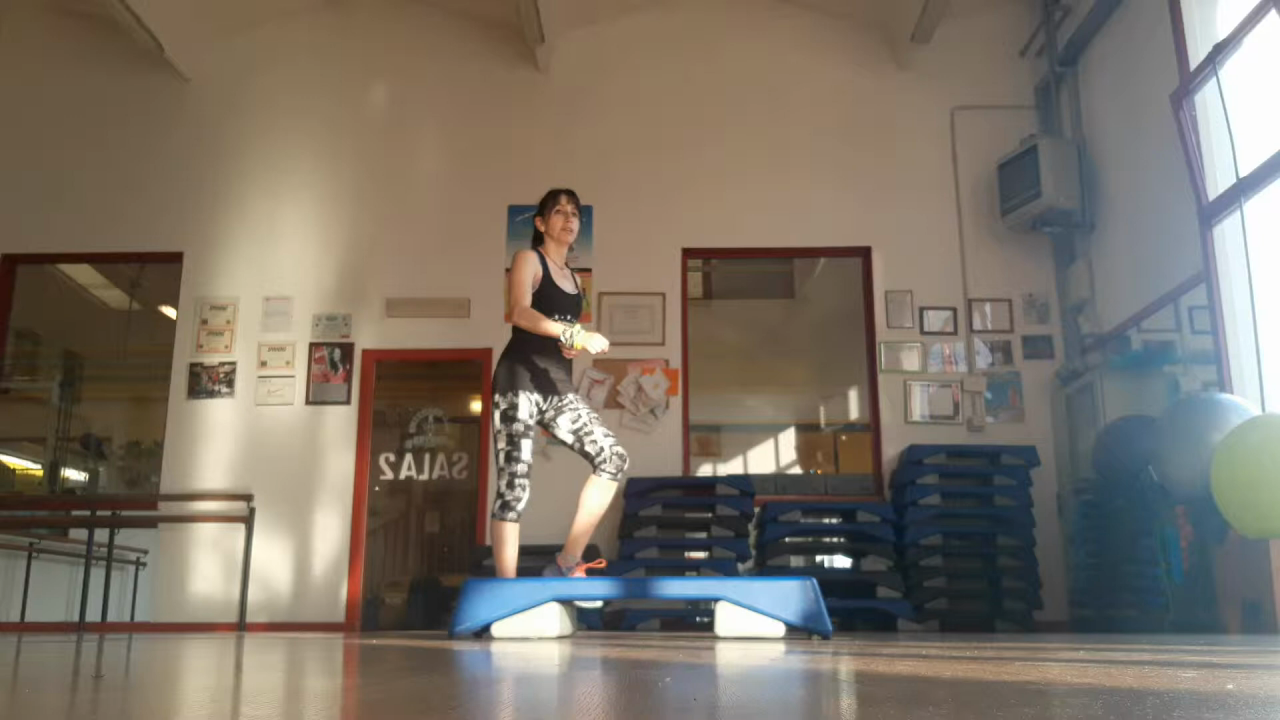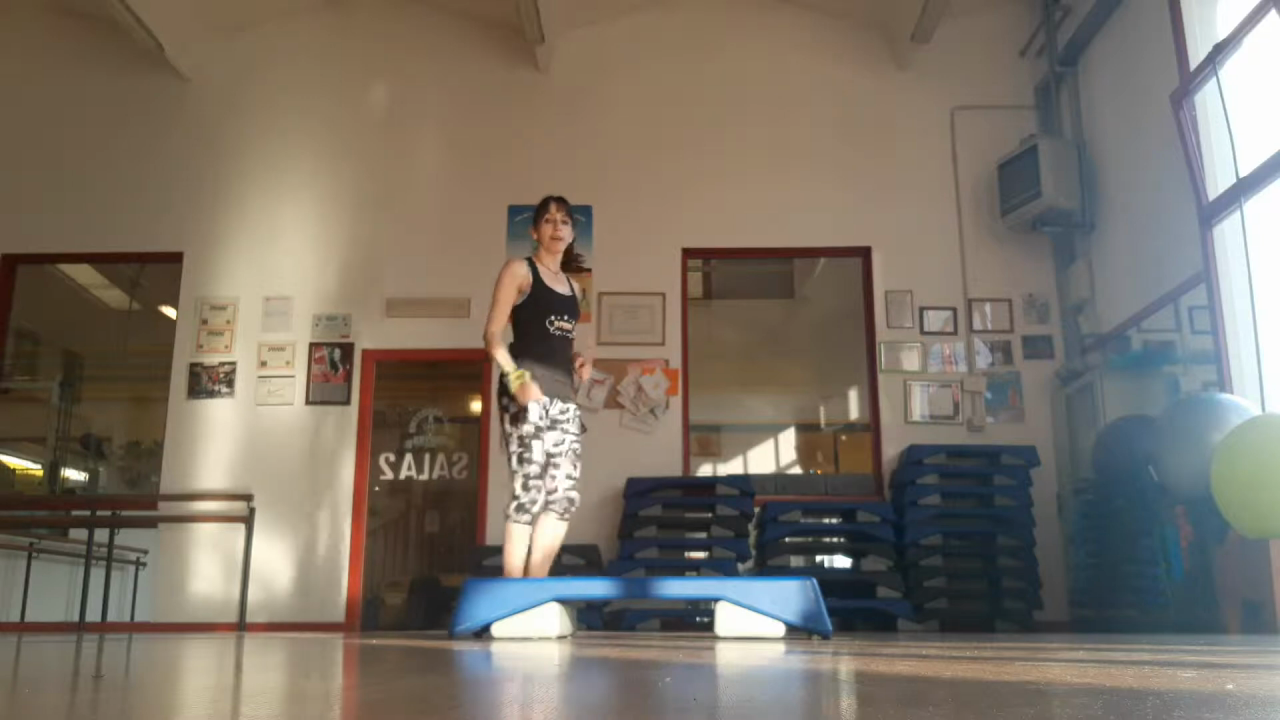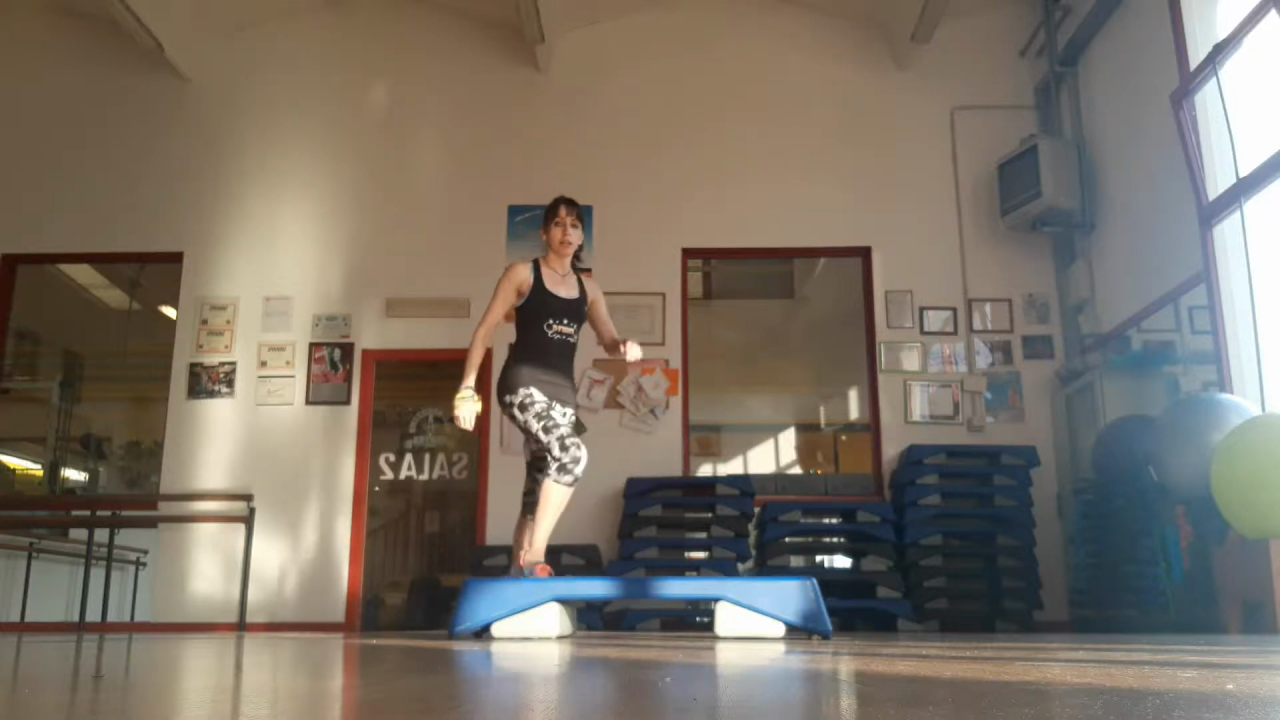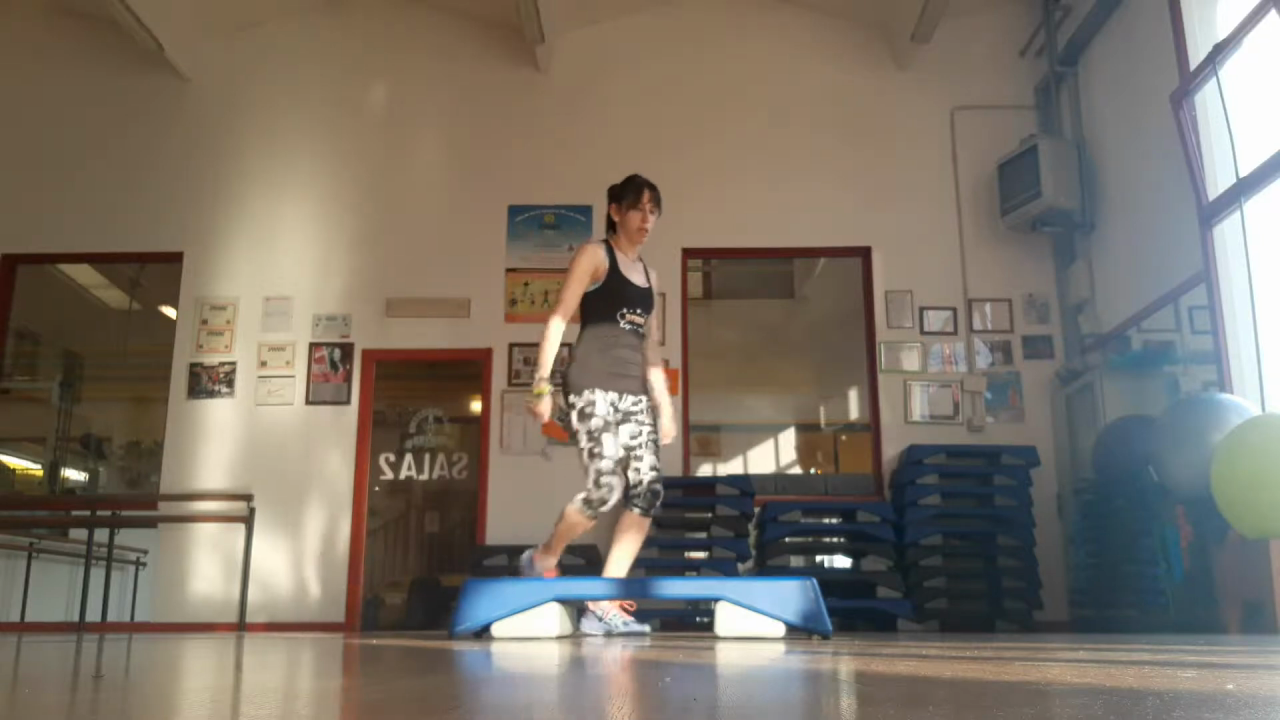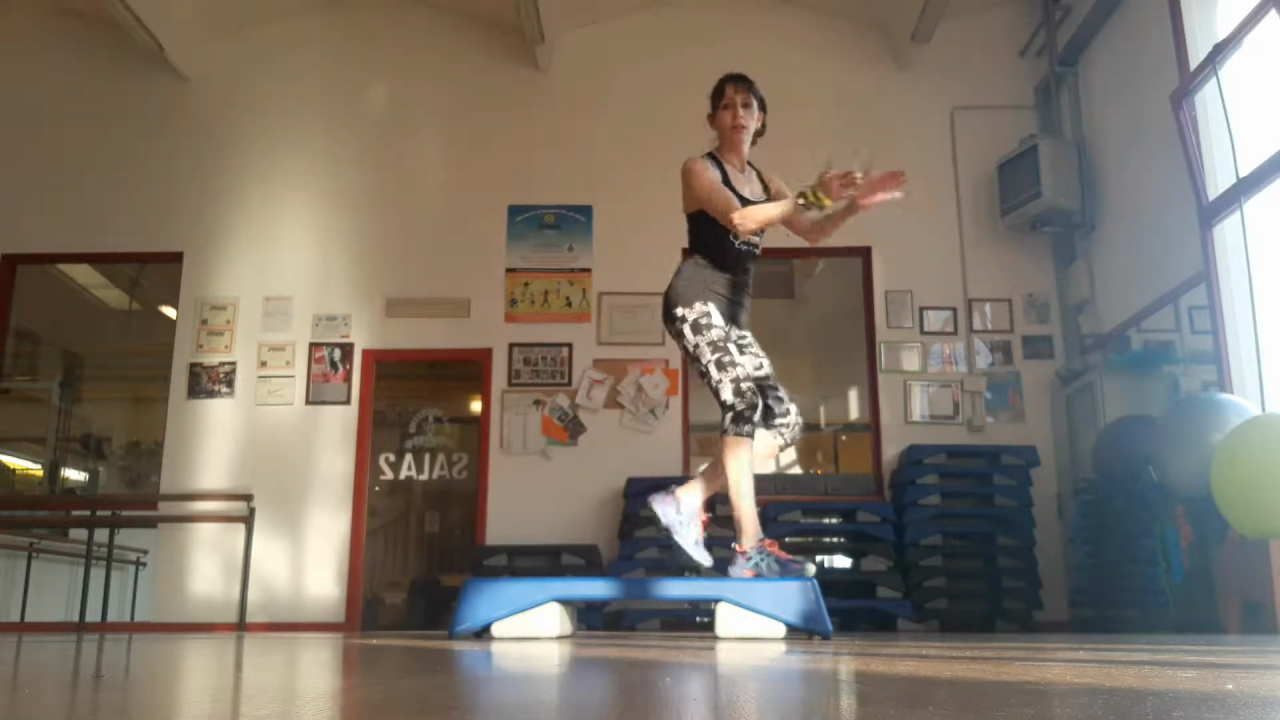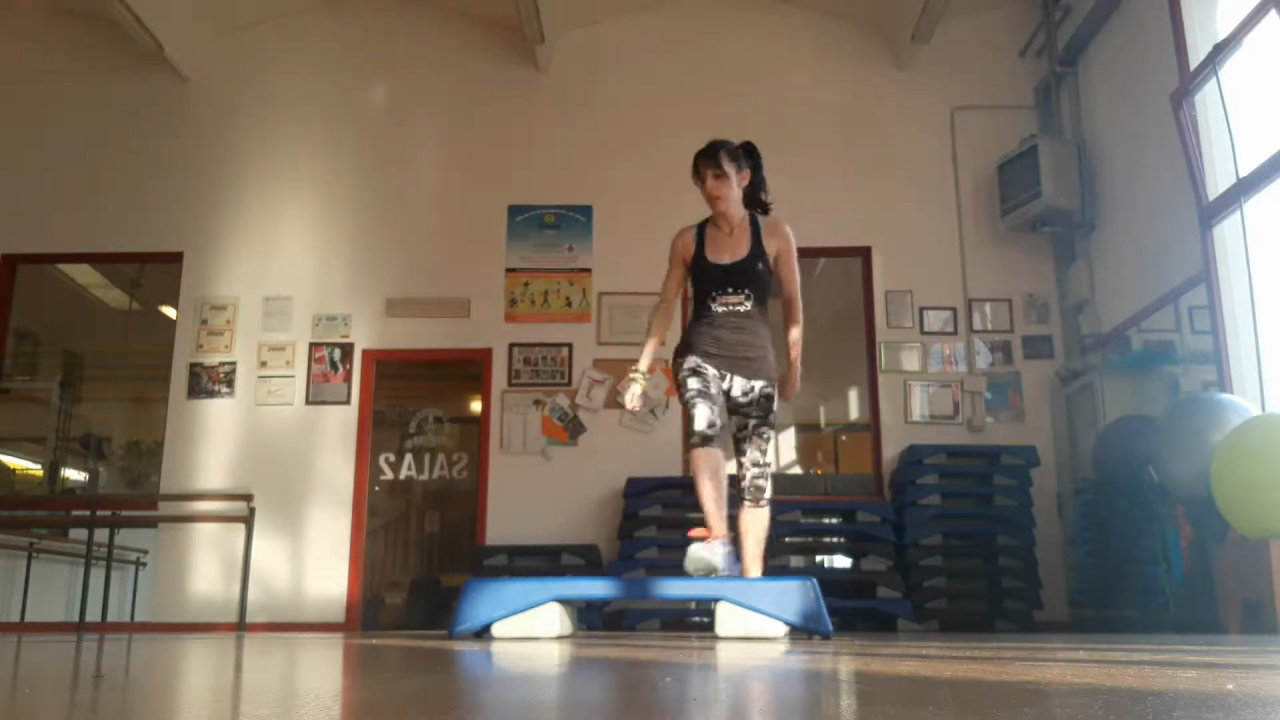
dt=0.7s
person 1, frame 1
left shoulder: (574, 279)
right shoulder: (528, 260)
right elbow: (520, 312)
left wrist: (576, 342)
right wrist: (574, 335)
left hip: (557, 386)
right hip: (519, 381)
left knee: (613, 458)
right knee: (514, 486)
left ankle: (567, 563)
person 1, frame 2
left shoulder: (571, 286)
right shoulder: (519, 270)
right elbow: (493, 332)
left wrist: (583, 361)
right wrist: (517, 377)
left hip: (562, 393)
right hip: (523, 390)
left knee: (563, 494)
right knee: (528, 492)
person 1, frame 3
left shoulder: (588, 287)
right shoulder: (522, 273)
left elbow: (607, 342)
right elbow: (484, 332)
left wrist: (626, 348)
right wrist: (467, 389)
left hip: (562, 395)
right hip: (523, 384)
left knee: (539, 491)
right knee: (573, 456)
left ankle: (524, 573)
right ankle: (529, 564)
person 1, frame 4
left shoulder: (648, 274)
right shoulder: (593, 255)
right elbow: (558, 319)
left wrist: (665, 405)
right wrist: (543, 381)
left hip: (633, 388)
right hip: (593, 380)
left knee: (646, 492)
right knee: (603, 488)
left ankle: (602, 605)
right ankle: (542, 558)
person 1, frame 5
left shoulder: (764, 181)
right shoulder: (699, 169)
left elbow: (812, 231)
right elbow: (739, 219)
left wrist: (856, 200)
right wrist: (810, 197)
left hip: (735, 310)
right hip: (697, 300)
left knee: (784, 419)
right knee: (745, 403)
left ankle: (686, 498)
right ankle: (750, 549)
person 1, frame 6
left shoulder: (775, 234)
right shoulder: (687, 240)
left elbow: (792, 305)
right elbow: (666, 308)
left wrist: (792, 366)
right wrist: (640, 370)
left hip: (753, 364)
right hip: (700, 356)
left knee: (756, 477)
right knee: (705, 426)
left ankle: (752, 582)
right ankle: (717, 540)
